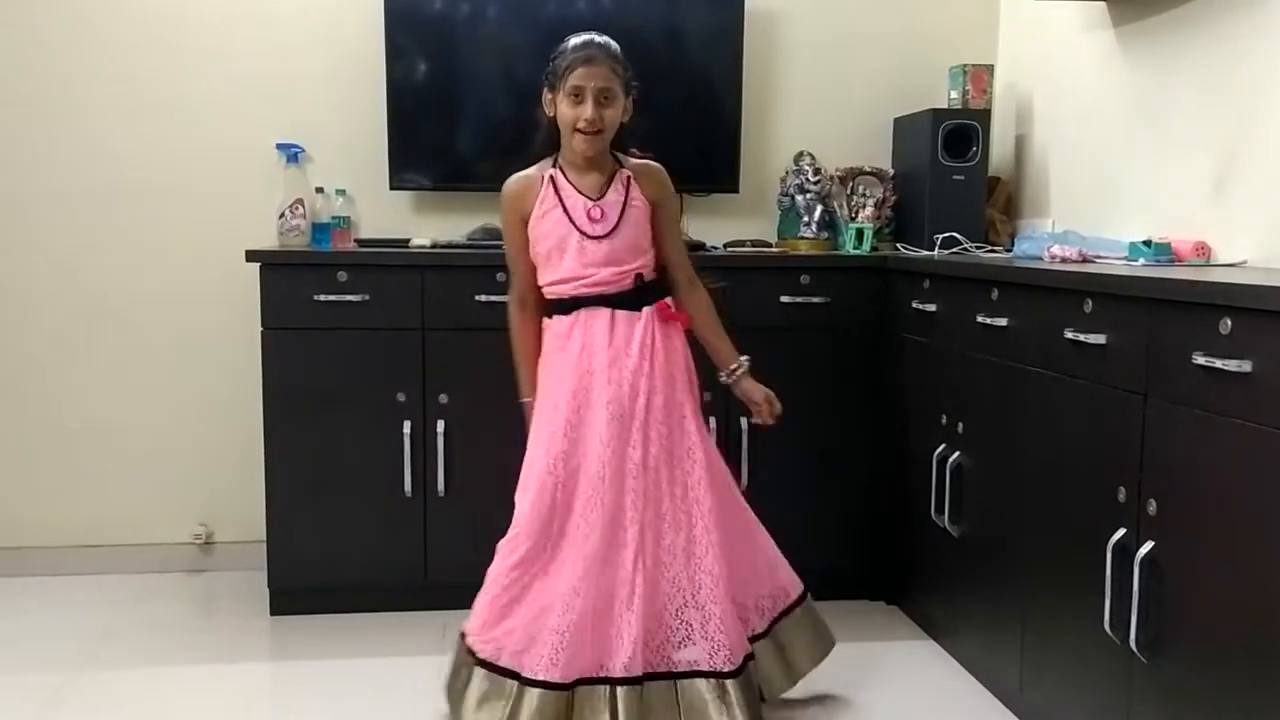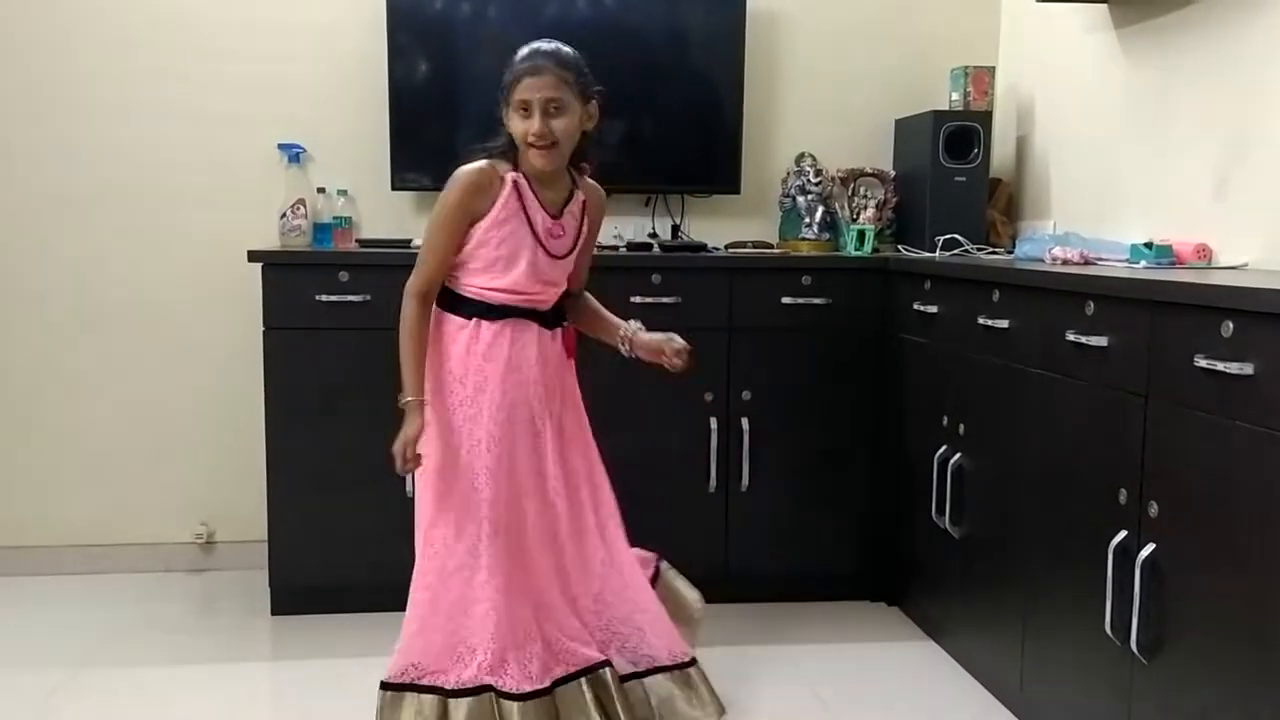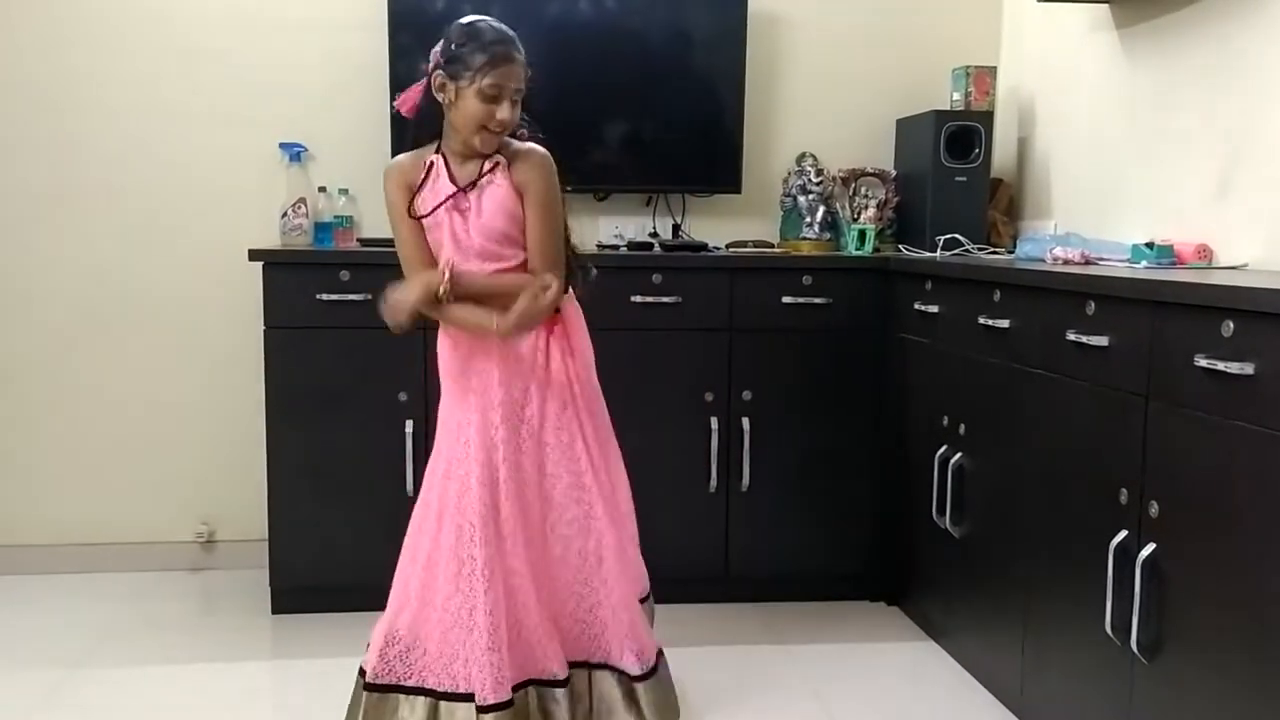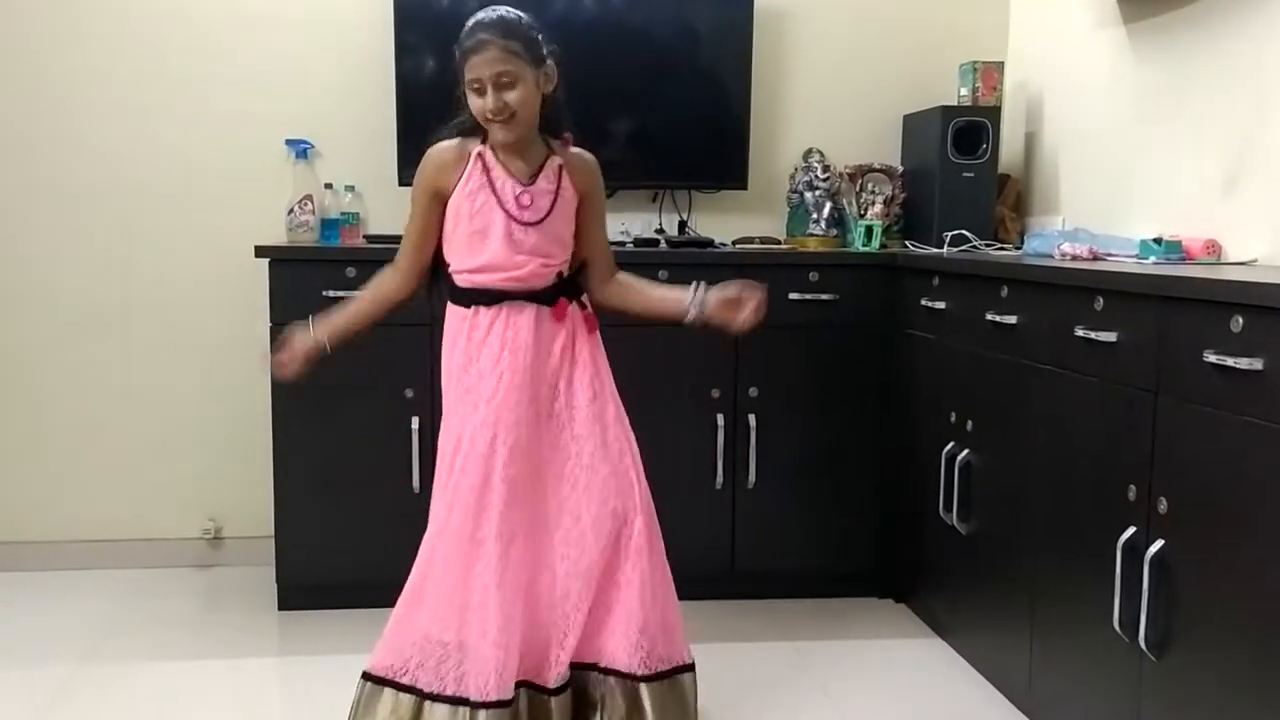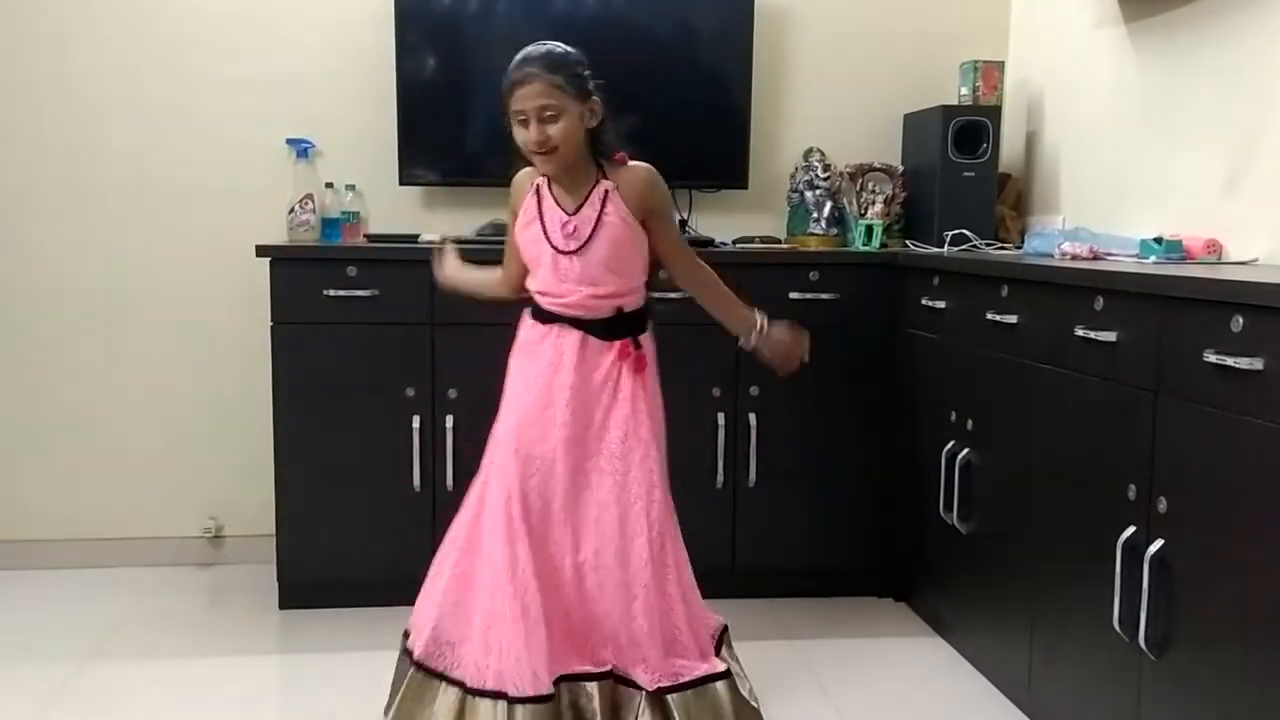
dt=0.4s
person 1, frame 1
left shoulder: (650, 181)
right shoulder: (524, 192)
left elbow: (685, 282)
right elbow: (524, 305)
left wrist: (738, 372)
right wrist: (532, 403)
left hip: (649, 359)
right hip: (571, 369)
left knee: (668, 516)
right knee: (554, 522)
person 1, frame 2
left shoulder: (591, 199)
right shoulder: (475, 184)
right elbow: (420, 293)
left wrist: (635, 338)
right wrist: (415, 406)
left hip: (545, 374)
right hip: (469, 374)
left knee: (572, 529)
right knee: (474, 541)
person 1, frame 3
left shoulder: (532, 164)
right shoulder: (405, 174)
left elbow: (546, 285)
right elbow: (422, 298)
left wrist: (445, 280)
right wrist: (509, 315)
left hip: (549, 364)
right hip: (476, 367)
left knee: (569, 522)
right knee: (472, 528)
person 1, frame 4
left shoulder: (579, 169)
right shoulder: (445, 163)
left elbow: (603, 280)
right elbow: (406, 271)
left wrist: (700, 303)
right wrist: (321, 333)
left hip: (565, 354)
right hip: (481, 355)
left knee: (603, 512)
right knee: (484, 521)
person 1, frame 5
left shoulder: (637, 183)
right shoulder: (525, 188)
left elbow: (682, 265)
left wrist: (758, 330)
right wrist: (454, 274)
left hip: (618, 371)
right hip: (544, 371)
left knee: (629, 526)
right knee: (515, 518)
